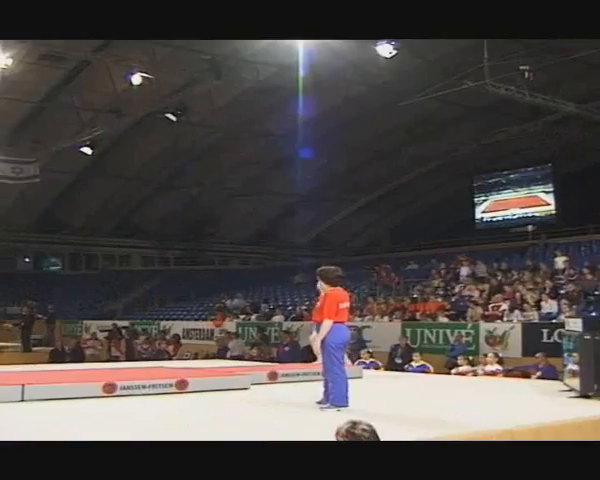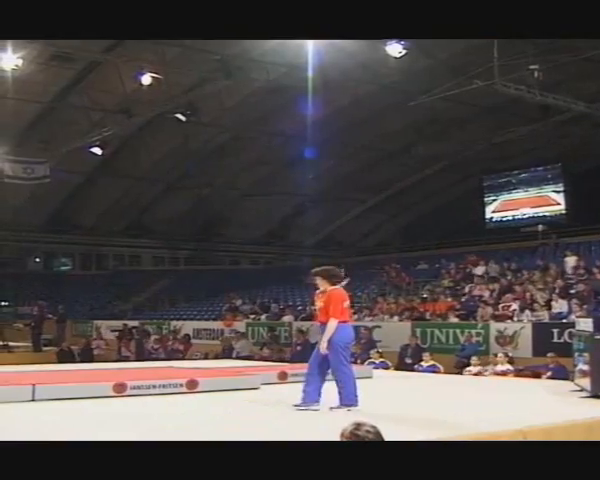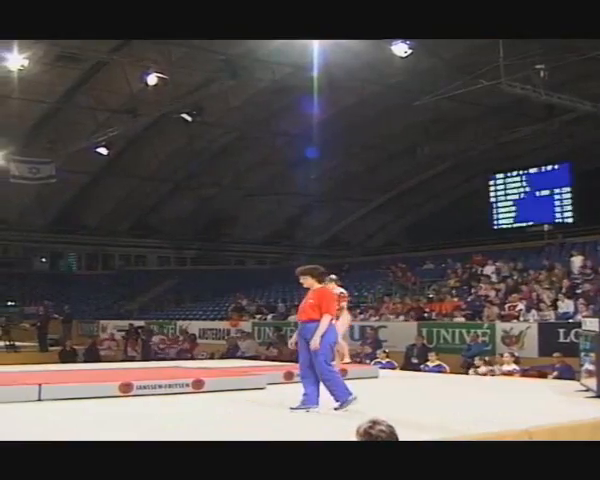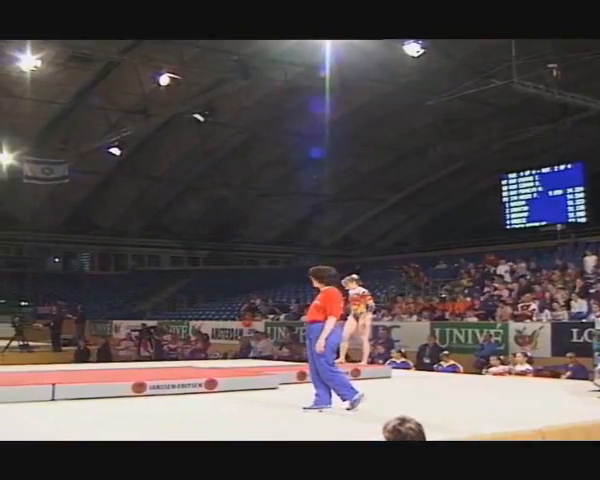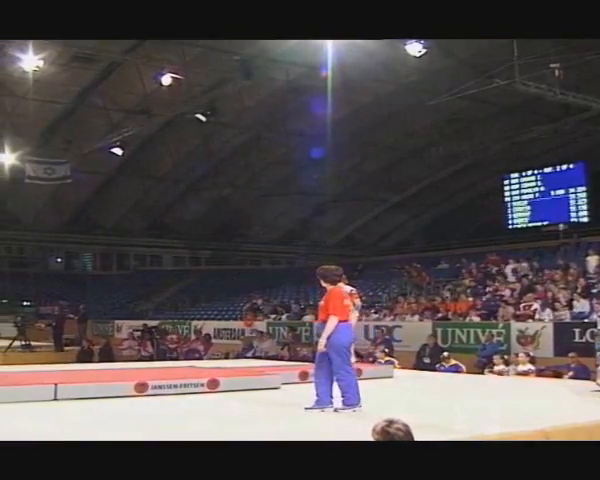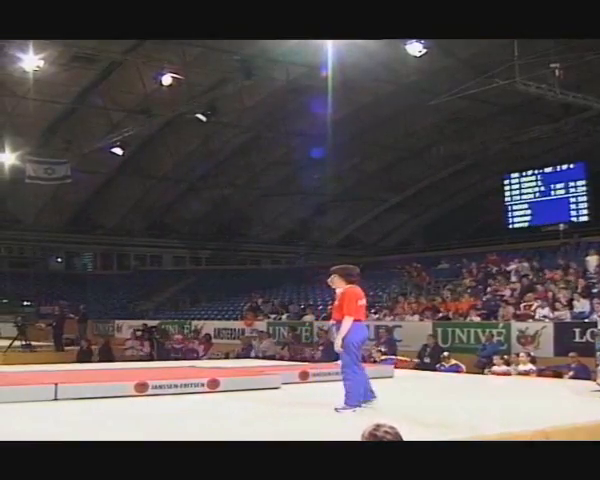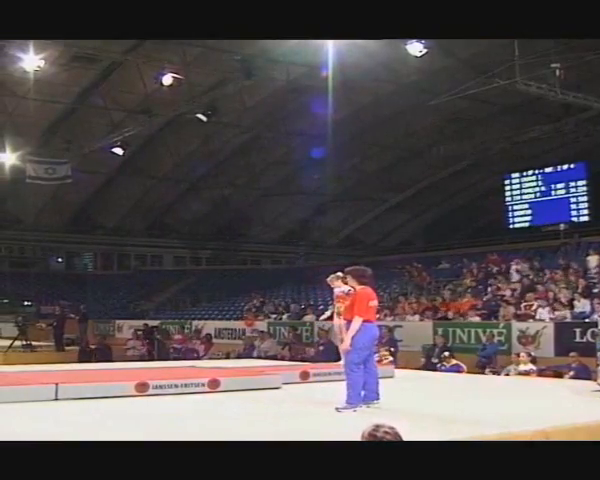
dt=0.7s
person 1, frame 1
left shoulder: (331, 295)
right shoulder: (342, 293)
left elbow: (328, 320)
left wrist: (318, 339)
left hip: (332, 333)
right hip: (340, 331)
left knee: (334, 368)
right knee: (331, 368)
left ankle: (338, 401)
right ankle: (329, 398)
person 1, frame 2
left shoulder: (335, 294)
right shoulder: (332, 293)
left elbow: (334, 319)
left wrist: (324, 340)
left hip: (337, 334)
right hip: (333, 334)
left knee: (341, 369)
right knee: (316, 367)
left ankle: (349, 401)
right ankle: (311, 400)
person 1, frame 3
left shoulder: (325, 292)
right shoulder: (310, 293)
left elbow: (327, 316)
left wrist: (317, 336)
right wrist: (295, 335)
left hip: (321, 332)
right hip: (305, 333)
left knee: (323, 368)
right knee: (306, 369)
left ankle: (345, 396)
right ankle: (310, 401)
person 1, frame 4
left shoulder: (332, 293)
right shoulder: (323, 293)
left elbow: (332, 318)
left wrist: (322, 338)
left hip: (325, 333)
right hip: (314, 333)
left knee: (327, 368)
right knee: (316, 369)
left ankle: (352, 395)
right ankle: (322, 401)
person 1, frame 5
left shoulder: (335, 293)
right shoulder: (335, 292)
left elbow: (334, 318)
left wrist: (323, 337)
left hip: (337, 333)
right hip: (333, 333)
left knee: (342, 368)
right knee: (322, 368)
left ankle: (352, 402)
right ankle: (324, 401)
person 1, frame 6
left shoulder: (349, 293)
right shoulder: (355, 291)
left elbow: (348, 318)
left wrist: (339, 338)
left hip: (351, 332)
right hip: (357, 330)
left knee: (350, 367)
right knee: (354, 366)
left ankle: (352, 402)
right ankle: (367, 396)
person 1, frame 7
left shoulder: (361, 294)
right shoulder: (369, 292)
left elbow: (358, 318)
left wrist: (348, 337)
left hip: (361, 331)
right hip: (369, 330)
left knee: (353, 366)
right knee: (368, 365)
left ankle: (353, 402)
right ankle: (371, 397)
